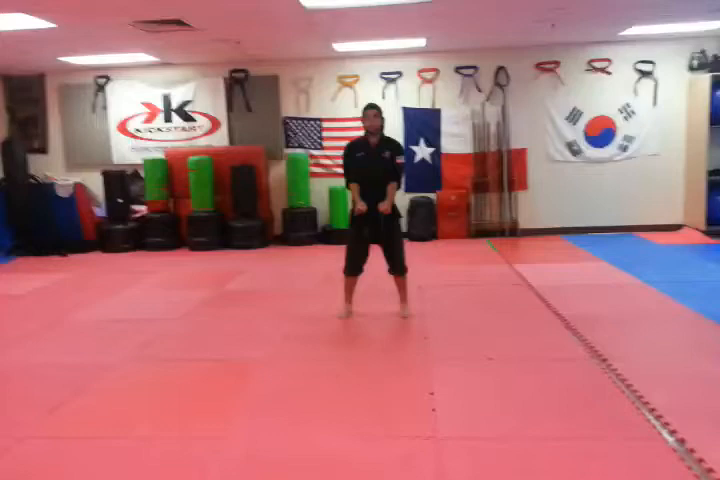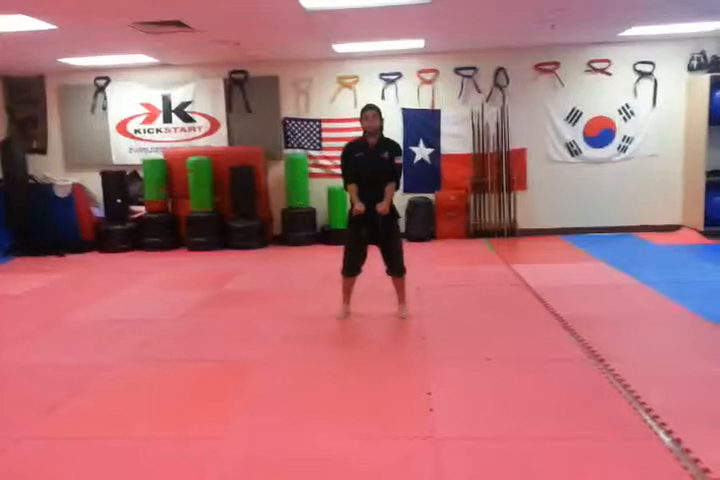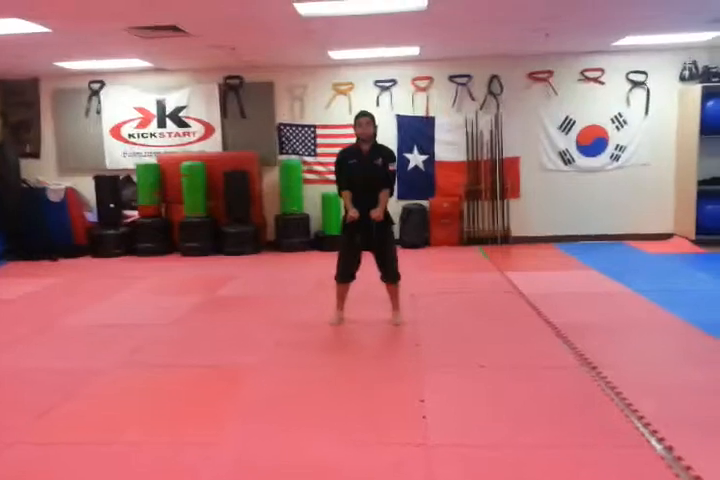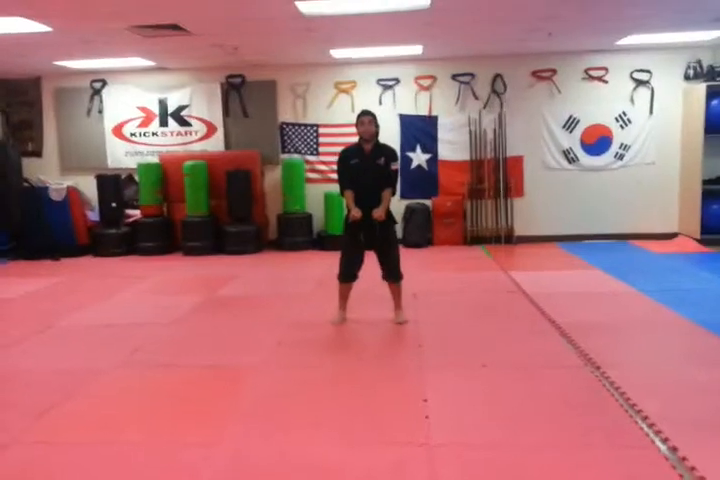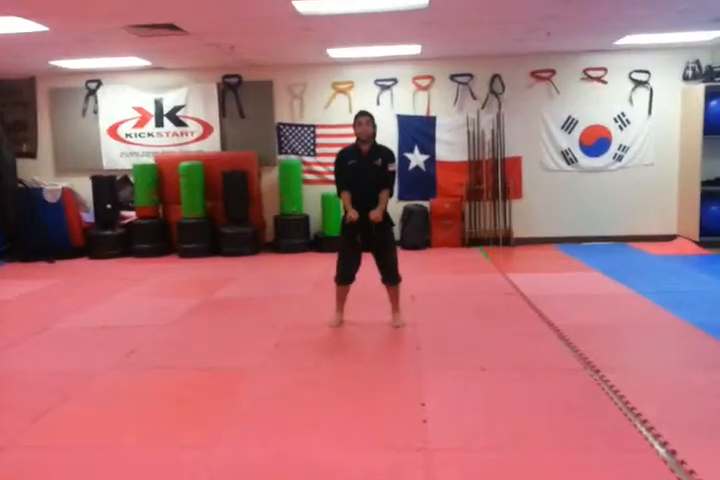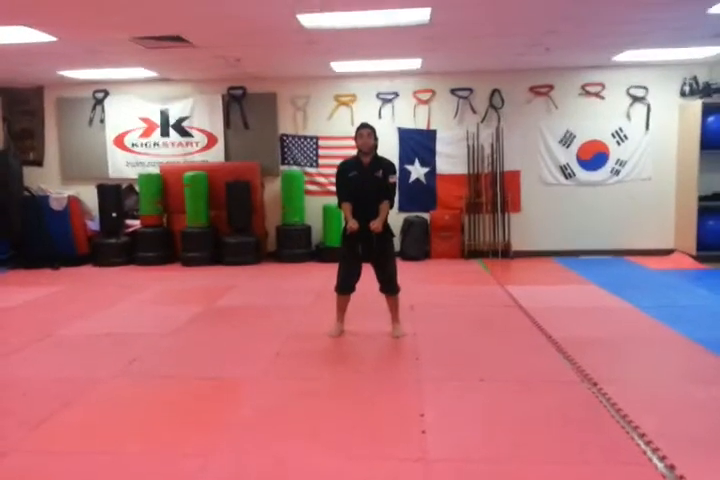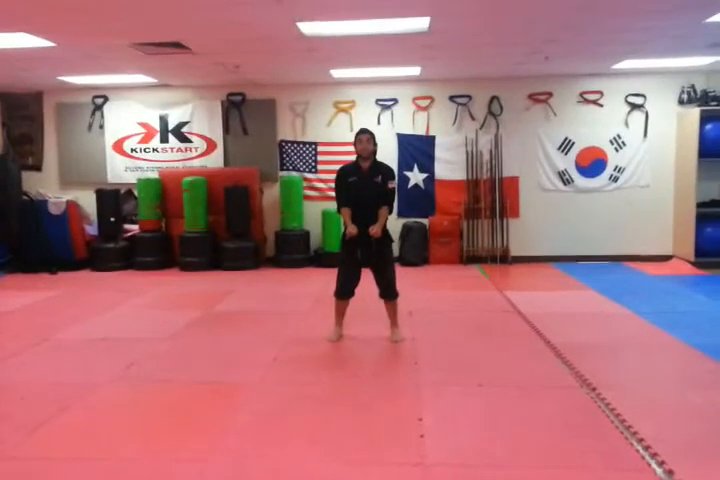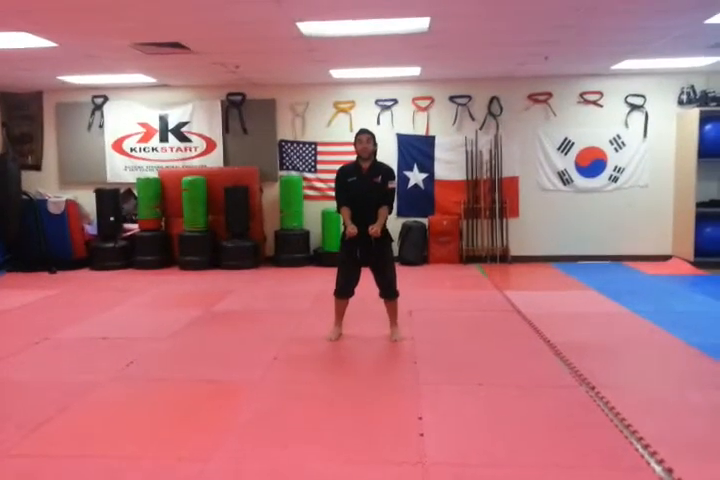
dt=0.2s
person 1, frame 1
left shoulder: (393, 147)
right shoulder: (353, 148)
left elbow: (394, 179)
right elbow: (351, 179)
left wrist: (388, 201)
right wrist: (358, 201)
left hip: (386, 209)
right hip: (361, 209)
left knee: (396, 259)
right knee: (353, 260)
left ankle: (404, 303)
right ankle: (348, 304)
person 1, frame 2
left shoulder: (392, 147)
right shoulder: (351, 149)
left elbow: (393, 180)
right elbow: (349, 180)
left wrist: (386, 202)
right wrist: (356, 202)
left hip: (385, 210)
right hip: (360, 210)
left knee: (395, 260)
right knee: (351, 261)
left ankle: (402, 304)
right ankle: (345, 305)
person 1, frame 3
left shoulder: (386, 154)
right shoulder: (345, 156)
left elbow: (387, 186)
right elbow: (343, 186)
left wrist: (380, 208)
right wrist: (350, 208)
left hip: (378, 216)
right hip: (354, 216)
left knee: (389, 266)
right knee: (345, 267)
left ankle: (395, 310)
right ankle: (339, 311)
person 1, frame 4
left shoulder: (388, 153)
right shoulder: (347, 155)
left elbow: (390, 185)
right elbow: (345, 186)
left wrist: (382, 208)
right wrist: (352, 208)
left hip: (381, 216)
right hip: (356, 216)
left knee: (392, 265)
right knee: (347, 267)
left ankle: (398, 309)
right ankle: (341, 310)
person 1, frame 5
left shoulder: (385, 154)
right shoulder: (344, 156)
left elbow: (387, 187)
right elbow: (342, 187)
left wrist: (380, 209)
right wrist: (349, 209)
left hip: (379, 217)
right hip: (353, 217)
left knee: (390, 268)
right knee: (344, 269)
left ankle: (396, 312)
right ankle: (339, 313)
person 1, frame 6
left shoulder: (386, 166)
right shoulder: (345, 167)
left elbow: (388, 198)
right elbow: (343, 198)
left wrist: (380, 219)
right wrist: (350, 219)
left hip: (379, 229)
right hip: (354, 228)
left knee: (388, 278)
right knee: (345, 279)
left ankle: (396, 322)
right ankle: (339, 322)
person 1, frame 7
left shoulder: (386, 172)
right shoulder: (345, 173)
left elbow: (387, 203)
right elbow: (343, 203)
left wrist: (379, 224)
right wrist: (349, 224)
left hip: (378, 233)
right hip: (353, 233)
left knee: (387, 283)
right knee: (344, 283)
left ankle: (394, 327)
right ankle: (338, 327)
person 1, frame 8
left shoulder: (386, 172)
right shoulder: (345, 172)
left elbow: (387, 203)
right elbow: (342, 203)
left wrist: (379, 224)
right wrist: (349, 224)
left hip: (378, 233)
right hip: (353, 233)
left knee: (388, 283)
right knee: (344, 283)
left ankle: (394, 326)
right ankle: (338, 326)
